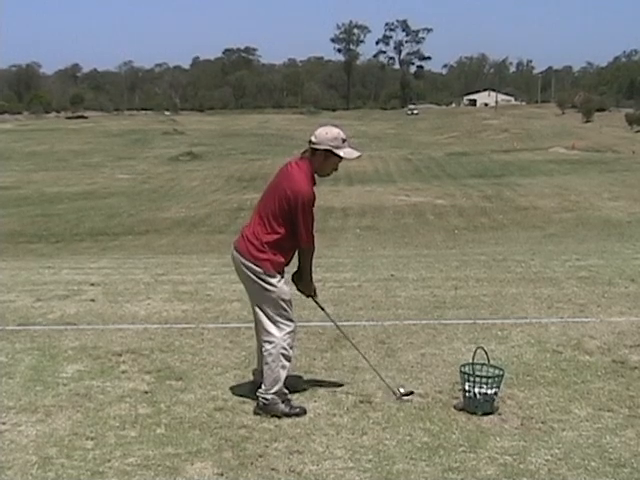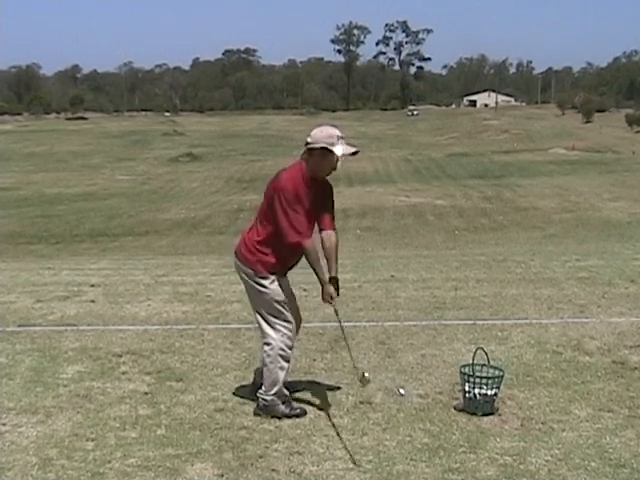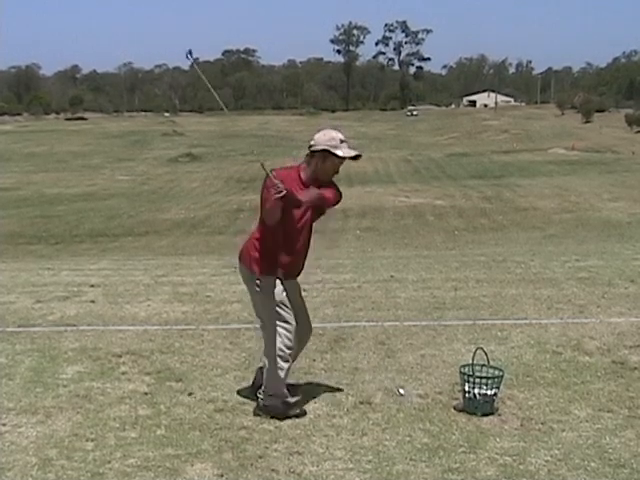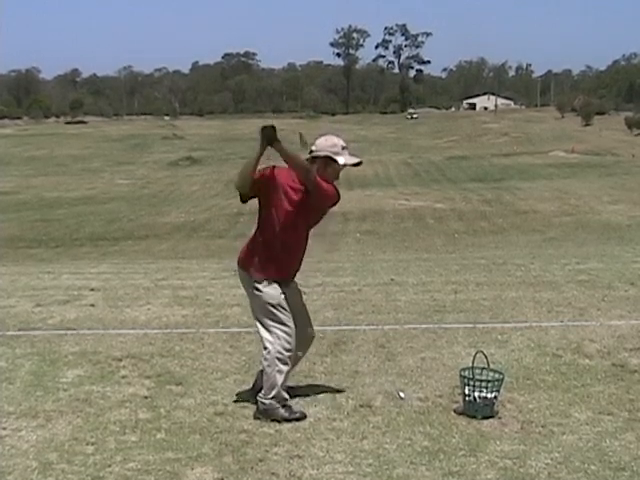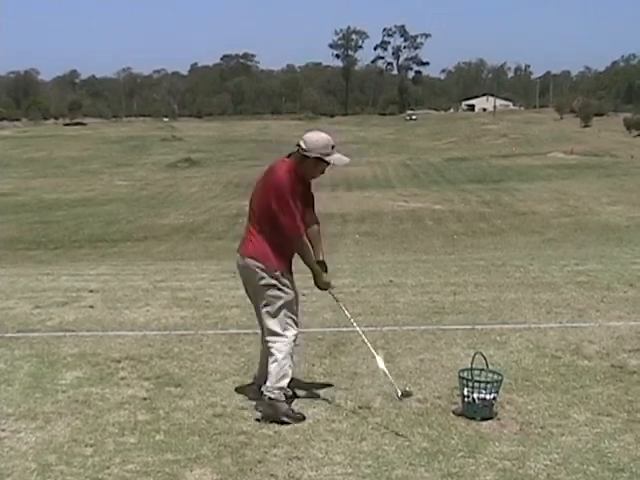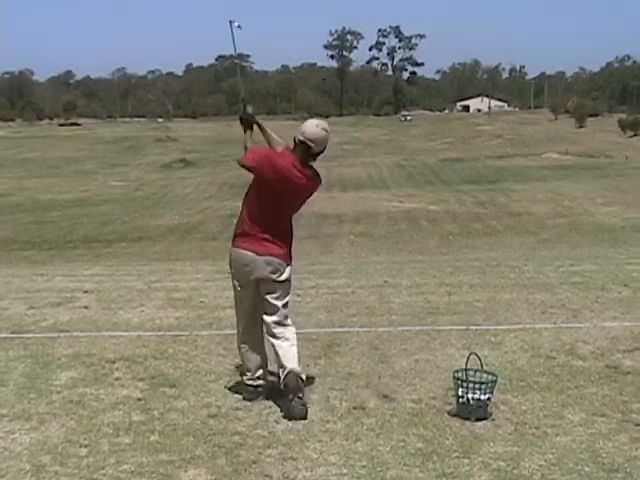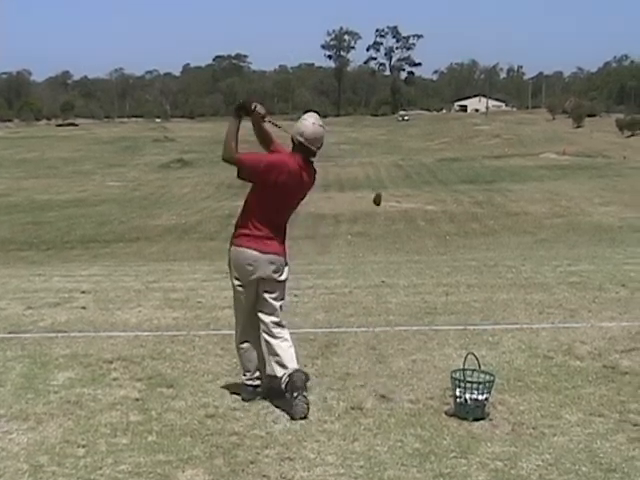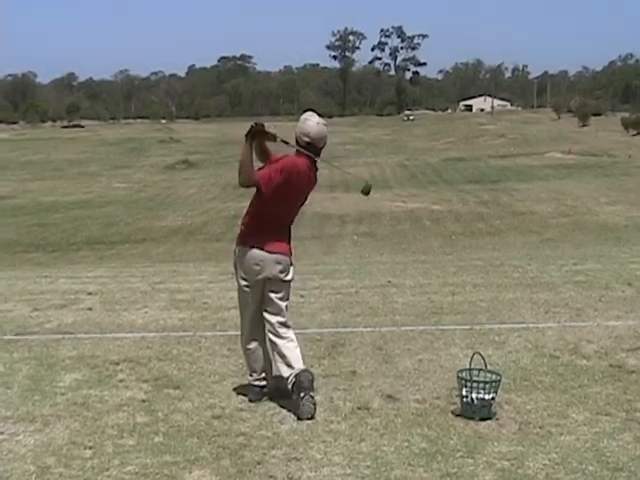
dt=0.3s
person 1, frame 1
left shoulder: (295, 169)
right shoulder: (301, 188)
left elbow: (302, 235)
right elbow: (305, 240)
left wrist: (302, 272)
right wrist: (306, 276)
left hip: (249, 252)
right hip: (260, 261)
left knee: (269, 324)
right knee: (282, 328)
left ankle: (265, 378)
right ankle: (270, 398)
person 1, frame 2
left shoulder: (322, 187)
right shoulder: (288, 183)
left elbow: (328, 230)
right elbow: (299, 238)
left wrist: (333, 276)
right wrist: (323, 280)
left hip: (271, 263)
right hip: (258, 264)
left knee: (290, 323)
right knee: (281, 330)
left ankle: (265, 380)
right ankle: (270, 399)
person 1, frame 3
left shoulder: (331, 192)
right shoulder: (278, 178)
left elbow: (313, 197)
right elbow: (269, 219)
left wrist: (292, 197)
right wrist: (276, 198)
left hip: (288, 270)
right hip: (261, 266)
left knee: (301, 330)
right knee: (283, 332)
left ankle: (266, 381)
right ankle: (269, 399)
person 1, frame 4
left shoulder: (329, 194)
right shoulder: (275, 176)
left elbow: (307, 176)
right elbow: (242, 188)
left wrist: (278, 146)
right wrist: (261, 149)
left hip: (284, 276)
right hip: (258, 270)
left knee: (303, 335)
right knee: (281, 337)
left ankle: (265, 384)
right ankle: (269, 402)
person 1, frame 5
left shoulder: (297, 176)
right shoulder: (283, 178)
left elbow: (311, 223)
right elbow: (295, 235)
left wrist: (320, 260)
right wrist: (315, 271)
left hip: (250, 258)
right hip: (269, 264)
left knee: (272, 324)
right knee: (282, 331)
left ankle: (265, 382)
right ankle: (273, 399)
person 1, frame 6
left shoulder: (270, 160)
right shoulder: (311, 181)
left elbow: (245, 158)
left wrist: (251, 126)
right wrist: (259, 125)
left hip: (242, 253)
right hip: (275, 259)
left knee: (248, 324)
right knee: (280, 324)
left ankle: (254, 381)
right ankle: (290, 377)
person 1, frame 7
left shoulder: (280, 165)
right shoulder: (308, 174)
left elbow: (229, 155)
right elbow: (269, 144)
left wrist: (237, 118)
right wrist: (256, 120)
left hip: (244, 251)
right hip: (274, 255)
left knee: (246, 323)
right knee: (273, 323)
left ankle: (252, 381)
right ankle: (290, 377)
person 1, frame 8
left shoulder: (292, 165)
right shoulder: (308, 171)
left elbow: (246, 180)
right elbow: (268, 163)
left wrist: (250, 140)
right wrist: (259, 140)
left hip: (251, 252)
right hip: (279, 255)
left knee: (251, 324)
right knee: (278, 323)
left ankle: (259, 382)
right ankle: (297, 377)
